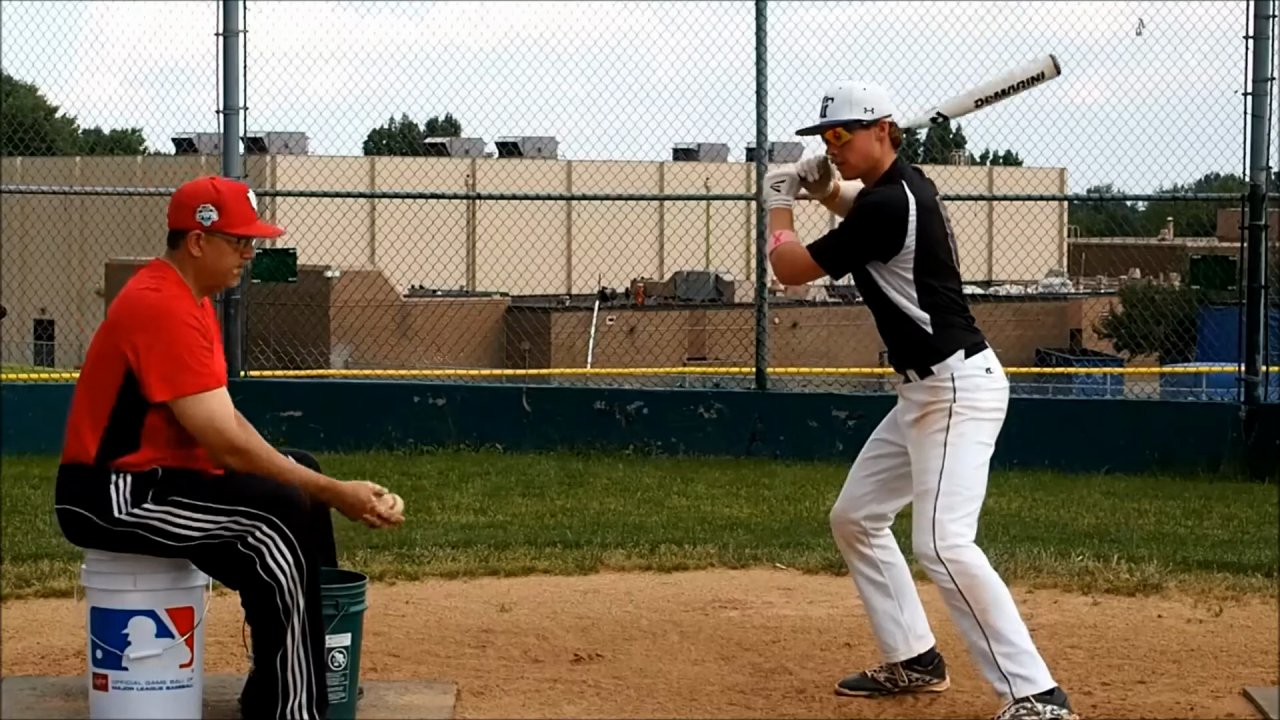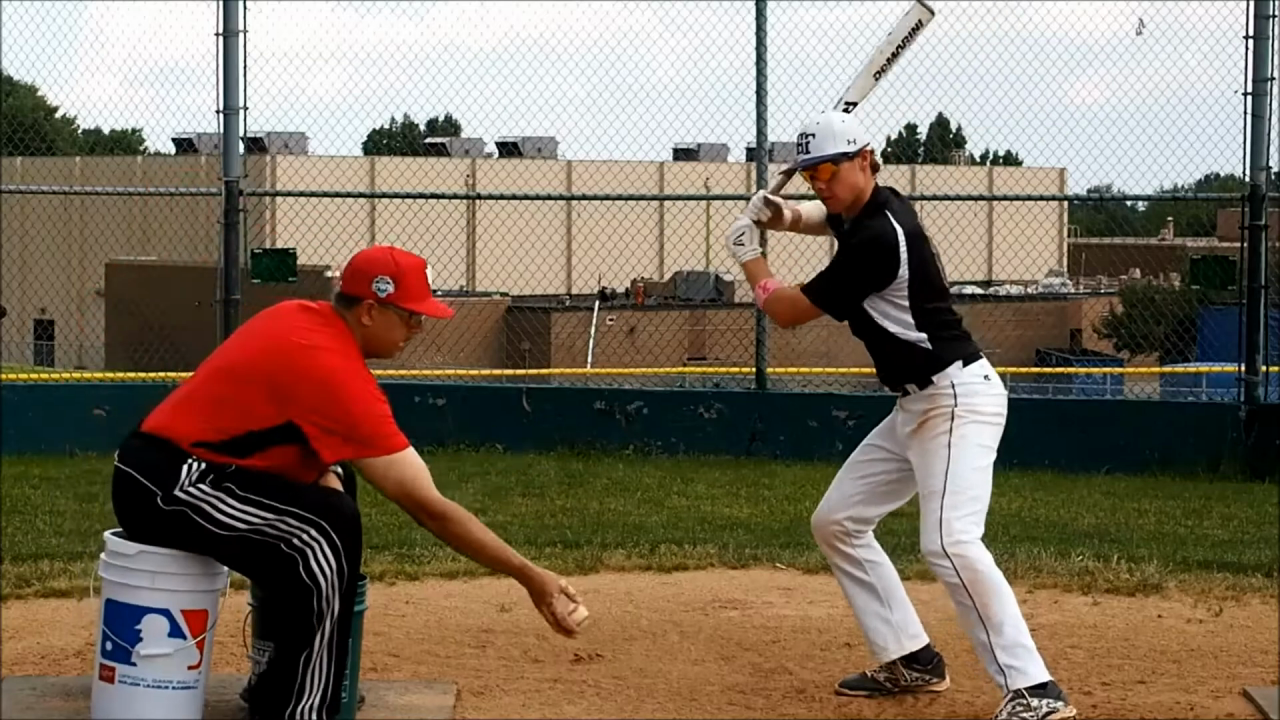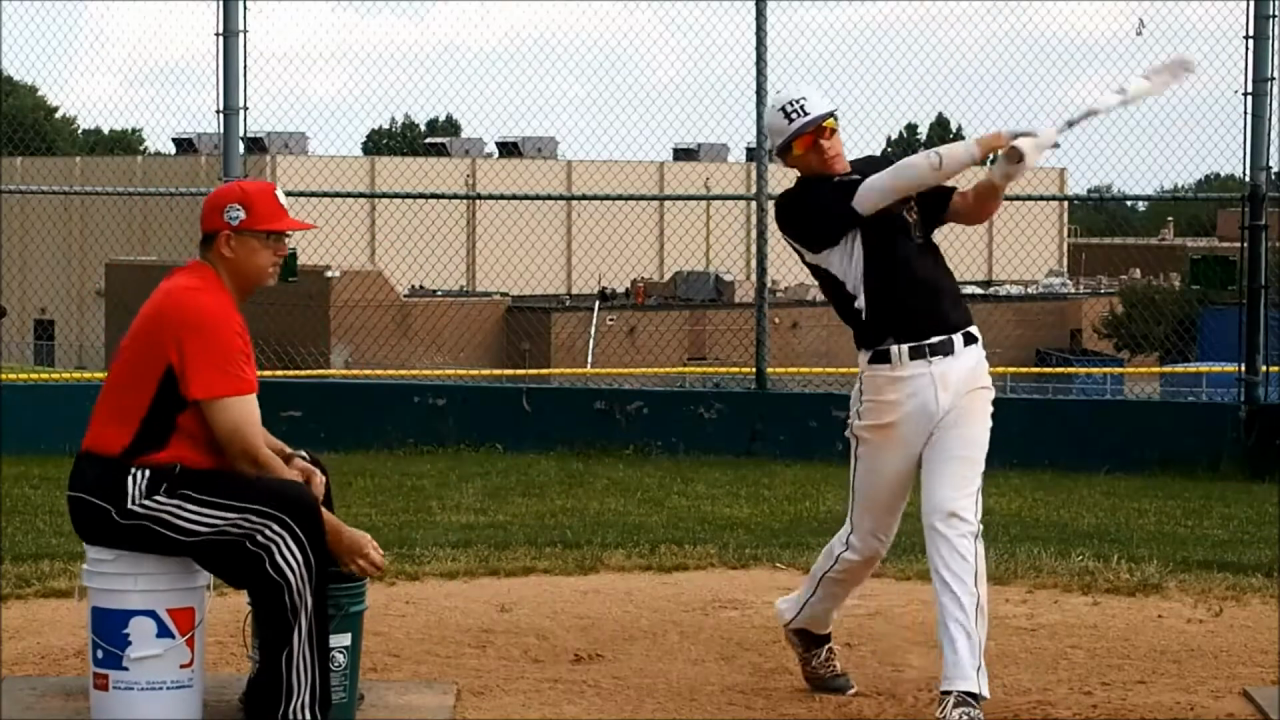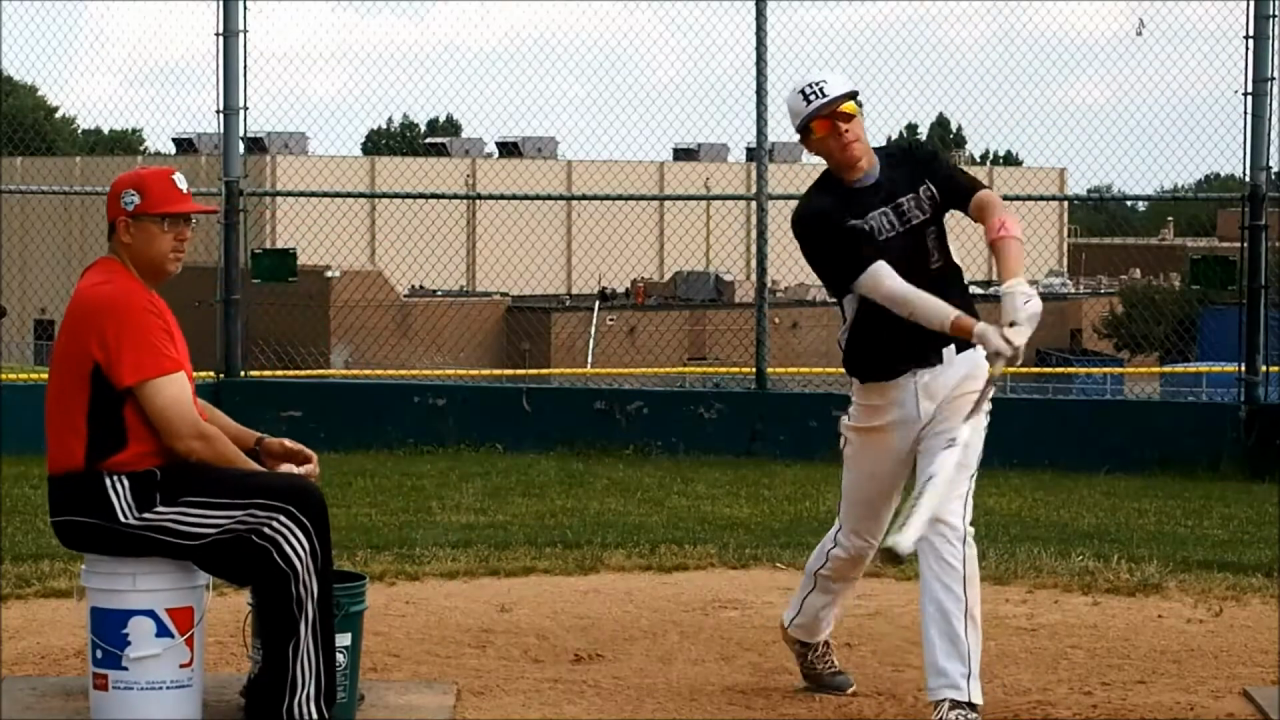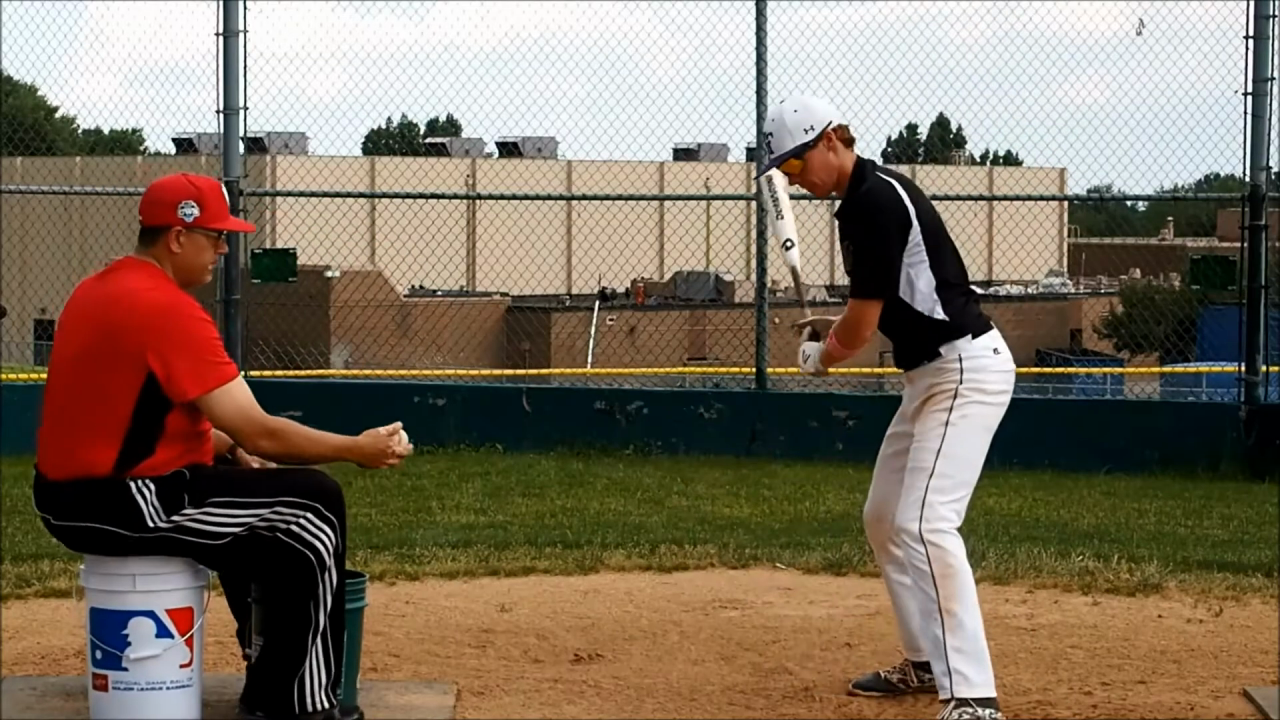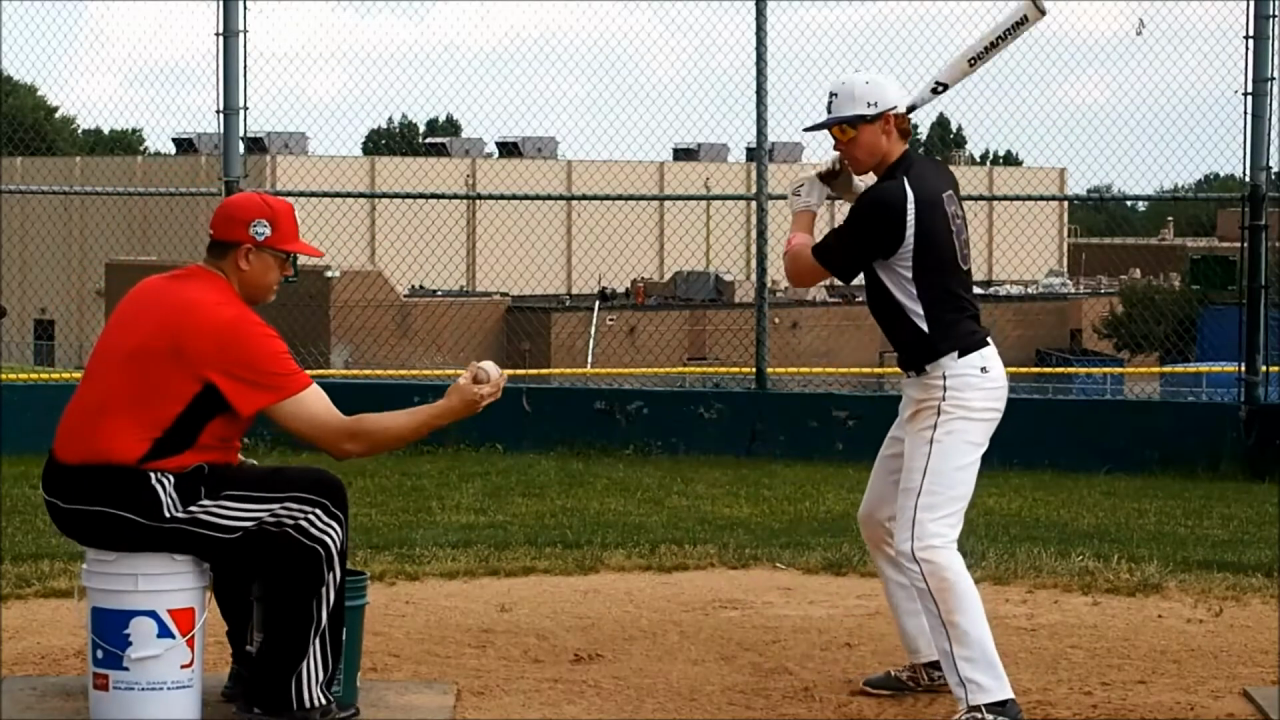
dt=0.7s
person 1, frame 1
left shoulder: (894, 203)
right shoulder: (899, 187)
left elbow: (790, 268)
right elbow: (854, 205)
left wrist: (777, 204)
right wrist: (819, 183)
left hip: (956, 388)
right hip: (925, 390)
left knee: (941, 542)
right knee: (854, 517)
right ankle: (914, 659)
person 1, frame 2
left shoulder: (879, 236)
right shoulder: (865, 210)
left elbow: (787, 312)
right elbow: (824, 218)
left wrist: (747, 253)
right wrist: (778, 215)
left hip: (957, 397)
right hip: (917, 404)
left knee: (949, 541)
right knee: (836, 522)
right ankle: (911, 658)
person 1, frame 3
left shoulder: (881, 171)
right shoulder: (798, 209)
left elbow: (971, 207)
right elbow: (891, 187)
left wrist: (1013, 162)
right wrist: (989, 142)
left hip: (963, 368)
right hip: (892, 379)
left knee: (953, 522)
right knee: (867, 536)
right ankle: (806, 623)
person 1, frame 4
left shoulder: (914, 159)
right shoulder: (817, 214)
left elbow: (991, 208)
right elbow: (887, 289)
left wrist: (1015, 284)
right wrist: (972, 328)
left hip: (956, 374)
right hip: (881, 392)
left knee: (944, 523)
right knee: (855, 538)
right ankle: (806, 631)
person 1, frame 5
left shoulder: (874, 199)
right shoulder: (867, 193)
left elbow: (861, 325)
left wrist: (819, 354)
right wrist: (836, 329)
left hip: (965, 369)
right hip: (931, 373)
left knee: (926, 524)
right knee: (884, 519)
right ankle: (926, 660)
person 1, frame 6
left shoulder: (889, 201)
right shoulder: (931, 175)
left elbow: (801, 272)
left wrist: (805, 206)
right wrist: (852, 190)
left hip: (954, 383)
right hip: (938, 380)
left knee: (924, 539)
right knee: (880, 520)
right ankle: (931, 661)
person 2, frame 1
left shoulder: (180, 293)
right shoulder: (167, 309)
left elbow: (217, 419)
right elbow: (229, 447)
right wrist: (335, 494)
left hip: (151, 474)
right hip: (111, 497)
left knee: (301, 484)
right knee: (280, 520)
person 2, frame 2
left shoulder: (298, 316)
right shoulder: (338, 374)
right elbow: (429, 507)
left wrist: (319, 471)
right wrist: (530, 576)
left hip: (177, 469)
right hip: (164, 486)
left knee: (329, 485)
right knee: (327, 528)
person 2, frame 3
left shoulder: (201, 294)
right shoulder: (207, 311)
left elbow: (232, 422)
right elbow: (246, 456)
left wrist: (289, 459)
right wrist: (329, 530)
left hip: (154, 477)
right hip: (123, 494)
left knee: (306, 492)
right knee: (295, 520)
person 2, frame 4
left shoulder: (130, 293)
right shoulder: (123, 301)
left elbow: (185, 406)
right elbow: (188, 437)
left wrist: (260, 445)
right wrist: (270, 482)
left hip: (120, 485)
right hip: (106, 499)
left knee: (290, 493)
right knee: (295, 508)
person 2, frame 5
left shoulder: (100, 288)
right shoulder: (170, 310)
right elbow: (260, 433)
left wrist: (231, 454)
right wrist: (356, 448)
left hip: (75, 492)
right hip: (118, 503)
left knee: (259, 495)
right knee: (315, 501)
person 2, frame 6
left shoulder: (154, 289)
right shoulder: (235, 326)
right elbow: (343, 438)
left wrist: (236, 463)
right wrist: (447, 408)
left hip: (77, 487)
right hip: (124, 499)
left knee: (264, 504)
right knee: (315, 513)
left ankle: (258, 673)
